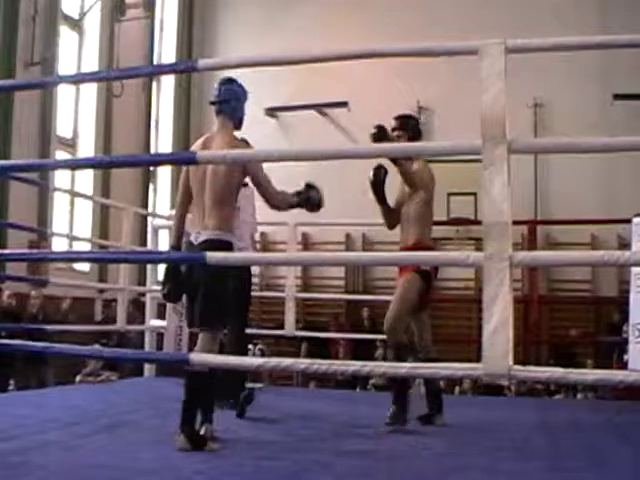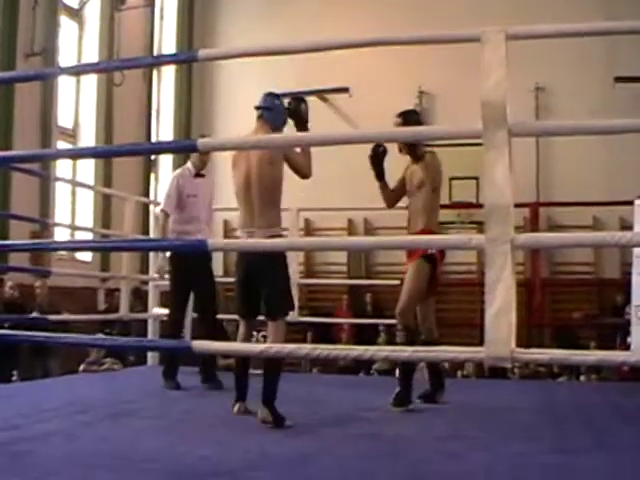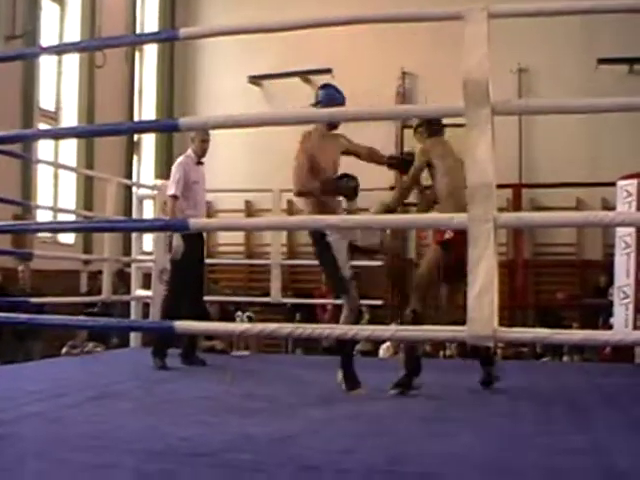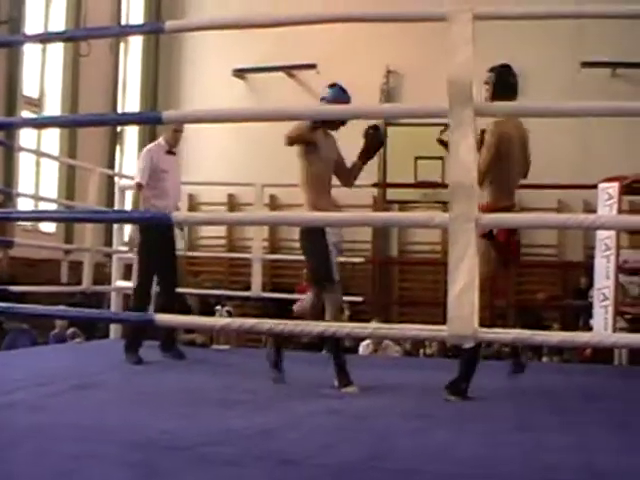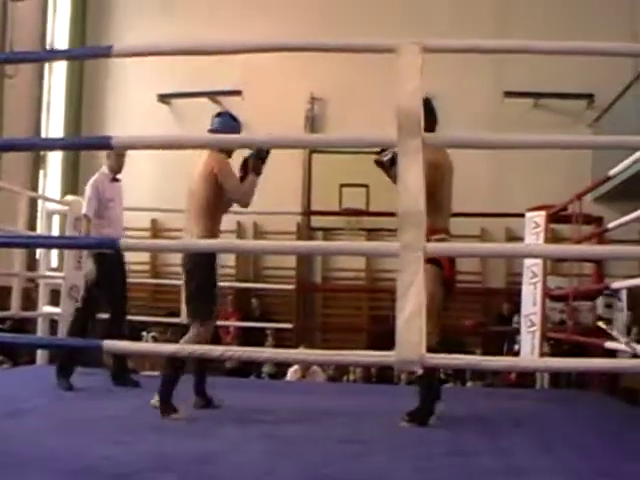
dt=1s
person 1, frame 1
left shoulder: (196, 147)
right shoulder: (239, 148)
left elbow: (180, 209)
right elbow: (273, 198)
left wrist: (174, 257)
right wrist: (303, 197)
left hip: (194, 245)
right hip: (218, 246)
left knee: (208, 334)
right knee: (209, 335)
left ankle: (206, 422)
right ankle: (187, 428)
person 1, frame 2
left shoulder: (239, 148)
right shoulder: (277, 143)
right elbow: (305, 171)
right wrist: (303, 128)
left hip: (244, 243)
right hip: (269, 242)
left knee: (246, 321)
right knee: (276, 322)
left ankle: (240, 399)
right ankle: (268, 404)
person 1, frame 3
left shoulder: (335, 140)
right shoulder: (308, 142)
left elbow: (364, 152)
right elbow: (299, 187)
left wrist: (395, 162)
right wrist: (330, 187)
left hip: (338, 224)
right hip: (324, 230)
right knee: (352, 301)
right ankle: (347, 372)
person 1, frame 4
left shoulder: (330, 141)
right shoulder: (312, 135)
left elbow: (348, 179)
right elbow: (289, 138)
left wrist: (366, 154)
right wrist: (318, 120)
left hip: (328, 222)
right hip: (317, 224)
left knee: (318, 294)
right knee: (333, 296)
left ankle: (280, 345)
right ankle: (340, 372)
person 1, frame 5
left shoulder: (203, 163)
right shoulder: (218, 161)
right elbow: (243, 200)
left wrist: (245, 174)
right wrist: (255, 171)
left hip: (194, 250)
right hip: (202, 251)
left knee: (207, 323)
right knee: (200, 328)
left ankle: (200, 392)
right ankle: (164, 395)
person 2, frame 1
left shoulder: (421, 168)
right shoulder: (406, 173)
left elbow: (418, 186)
right elbow: (391, 222)
left wrist: (393, 158)
right wrist: (380, 194)
left knee: (392, 325)
right knee: (420, 337)
left ankle: (400, 402)
right ankle: (434, 407)
person 2, frame 2
left shoulder: (428, 159)
right shoulder: (409, 169)
left elbow: (433, 184)
right elbow: (390, 201)
left wrist: (417, 154)
right wrist: (379, 172)
left hip: (428, 244)
right hip: (414, 245)
left knee: (404, 311)
right knee: (424, 320)
left ankle: (405, 385)
right ankle: (436, 386)
person 2, frame 3
left shoulder: (429, 147)
right shoulder: (449, 153)
left elbow: (406, 185)
left wrist: (385, 208)
left hip: (450, 229)
right hip: (463, 229)
left knee: (416, 295)
left ankle: (410, 372)
right ankle: (488, 368)
person 2, frame 4
left shoulder: (498, 127)
right shoulder: (519, 128)
left elbow: (477, 176)
left hip: (494, 217)
right hip: (504, 213)
left ankle: (463, 381)
person 2, frame 5
left shoulder: (429, 154)
right shoulder: (438, 155)
left wrist: (395, 169)
right wrist: (395, 169)
left hip: (433, 243)
right hip: (438, 242)
left knee: (423, 324)
right knee: (429, 323)
left ankle: (426, 406)
right ankle: (431, 396)
person 3, frame 1
left shoulder: (249, 191)
left hip: (242, 264)
left knee: (236, 324)
right knee: (235, 324)
left ankle: (230, 388)
right ankle: (236, 389)
person 3, frame 2
left shoulder: (207, 183)
right shoulder: (179, 178)
right elbow: (165, 215)
left hip: (202, 251)
right hip: (182, 251)
left knee: (208, 311)
right knee: (177, 312)
left ankle: (208, 372)
right ankle: (169, 373)
person 3, frame 3
left shoulder: (201, 169)
right shoulder: (182, 164)
right elbow: (172, 200)
left wrist: (206, 234)
right wrist: (175, 235)
left hip: (196, 235)
right hip: (183, 235)
left knee: (195, 294)
right knee: (176, 292)
left ankle: (189, 351)
right ankle: (159, 351)
person 3, frame 4
left shoulder: (175, 159)
right shoulder: (151, 152)
right elbow: (138, 188)
right wrist: (135, 225)
left hip: (166, 226)
right hip: (151, 225)
left knee: (169, 284)
right knee: (144, 284)
left ankle: (168, 341)
right ankle: (131, 346)
person 3, frame 5
left shoulder: (117, 185)
right shoulder: (97, 183)
right elbow: (88, 222)
right wrist: (90, 260)
left hip: (115, 254)
right hip: (101, 254)
left knee: (119, 313)
right knee: (86, 312)
left ankle: (119, 371)
right ankle: (64, 371)
